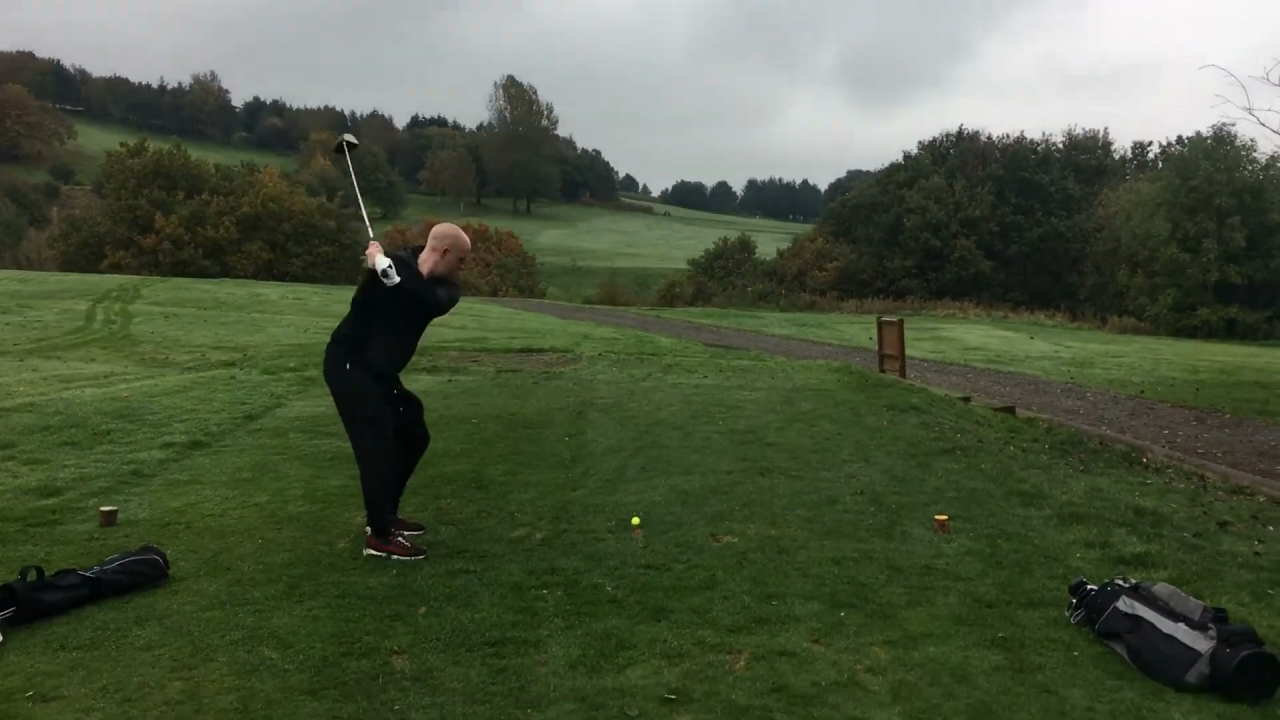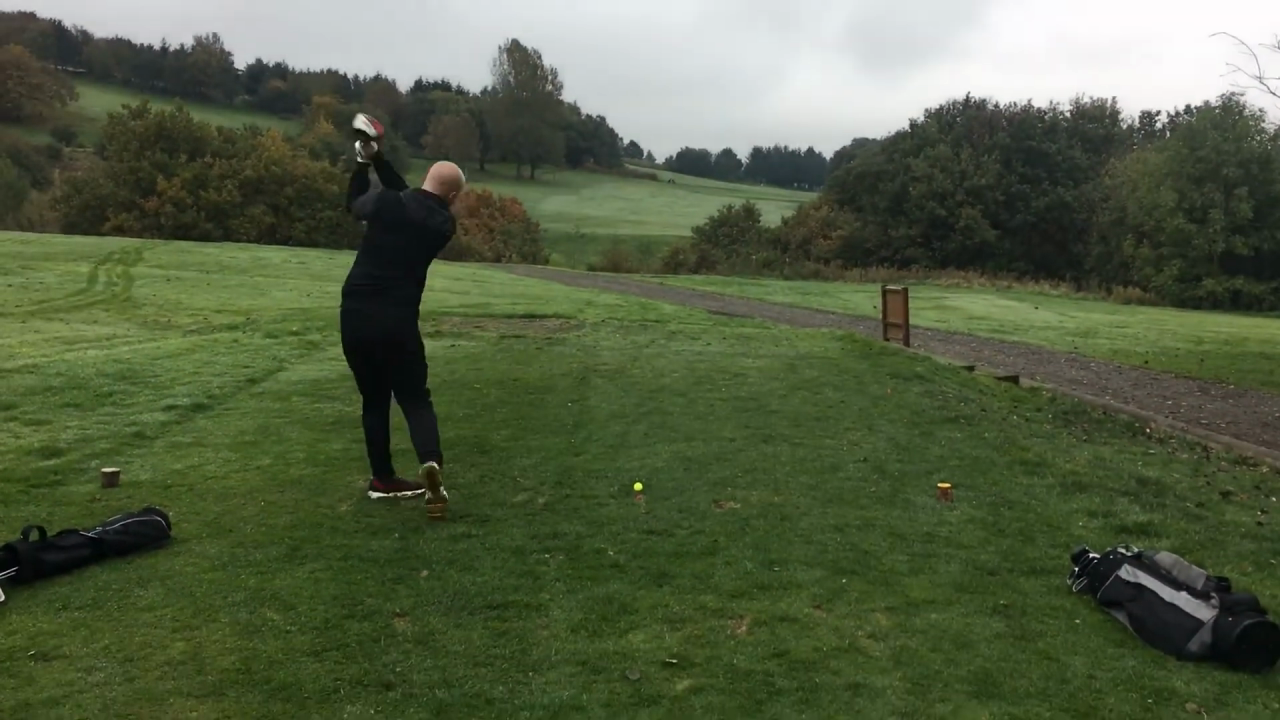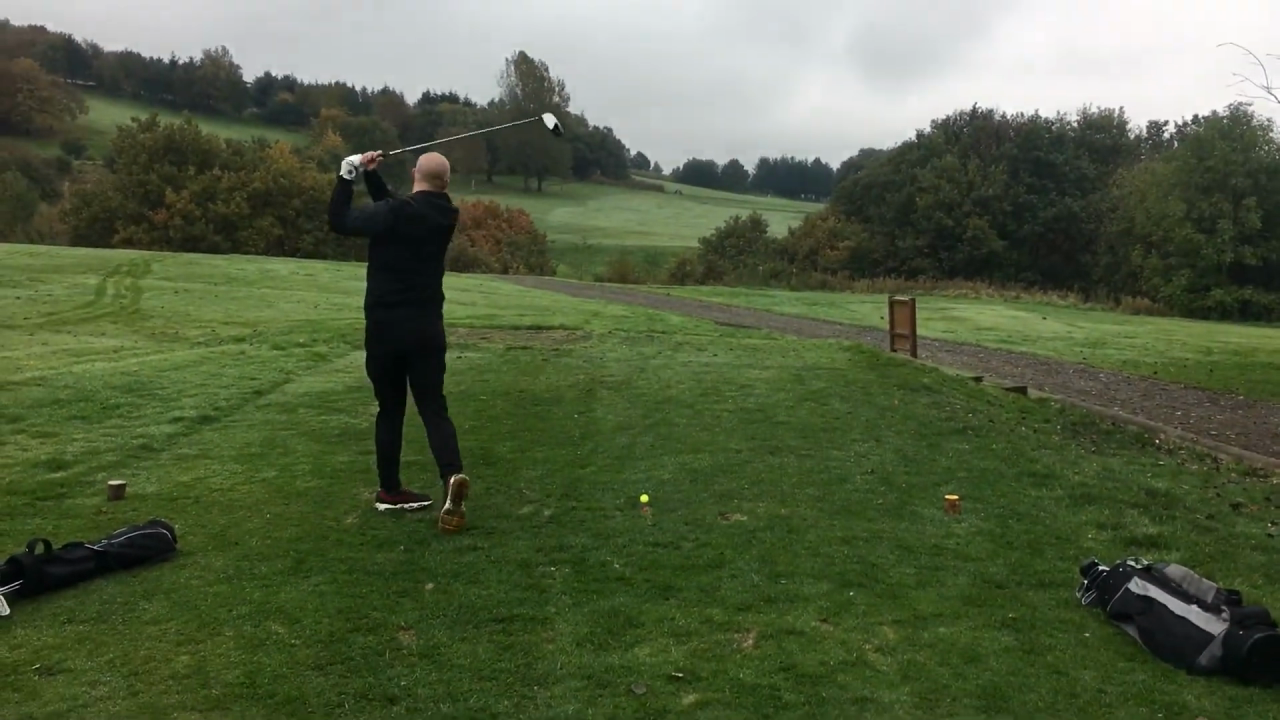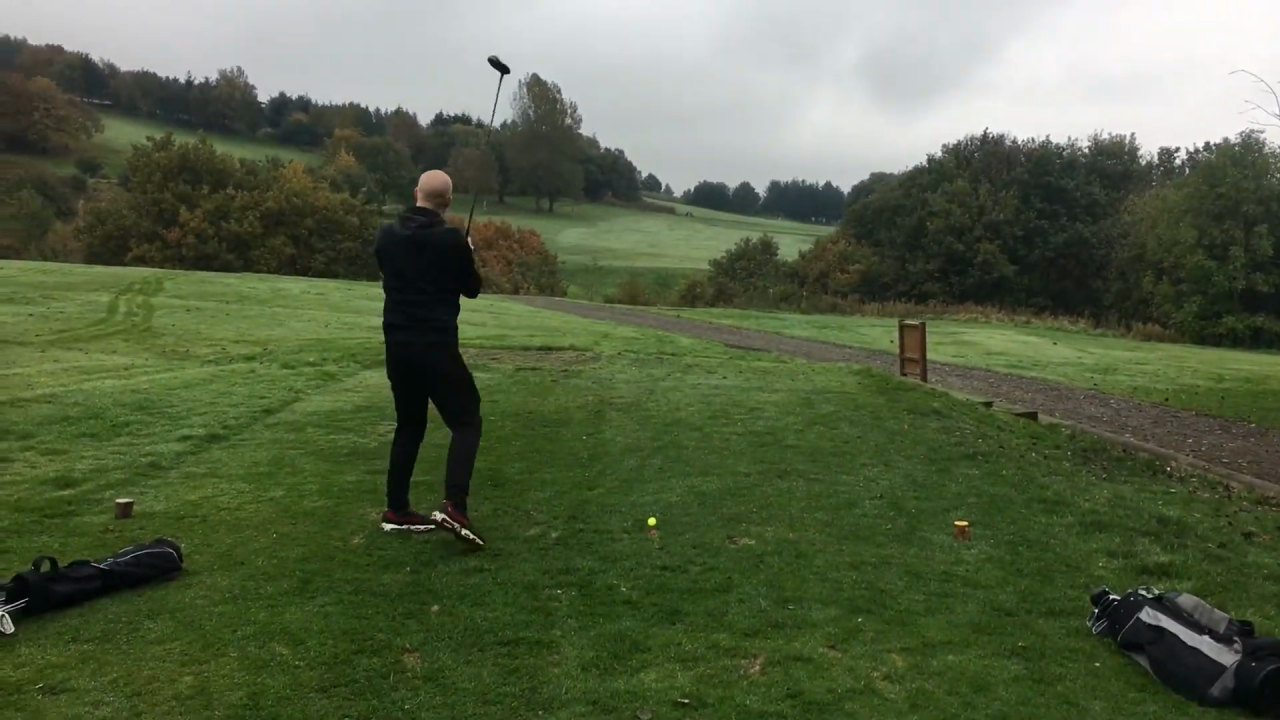
dt=0.5s
person 1, frame 1
left shoulder: (445, 289)
right shoulder: (394, 266)
left elbow: (429, 301)
right elbow: (362, 309)
left wrist: (388, 272)
right wrist: (375, 271)
left hip: (382, 371)
right hip: (349, 364)
left knee: (414, 437)
right knee: (378, 446)
left ankle: (383, 515)
right ankle: (379, 535)
person 1, frame 2
left shoulder: (386, 204)
right shoulder: (444, 225)
left elbow: (356, 202)
left wrist: (364, 155)
right wrist: (378, 159)
left hip: (356, 314)
right hip: (398, 320)
left knee: (375, 398)
right knee: (415, 400)
left ankle: (383, 478)
right ankle: (429, 464)
person 1, frame 3
left shoulder: (395, 213)
right shoulder: (446, 217)
left elbow: (338, 221)
left wrist: (350, 169)
right wrist: (370, 174)
left hip: (385, 325)
right hip: (427, 326)
left knee: (390, 408)
right knee: (434, 407)
left ankle: (389, 490)
right ankle: (453, 475)
person 1, frame 4
left shoulder: (387, 235)
right shoulder: (449, 238)
right elbow: (470, 288)
right wrist: (467, 257)
left hip: (397, 344)
right hip: (435, 344)
left knee: (408, 425)
right knee: (466, 421)
left ankle: (396, 509)
right ankle: (453, 507)
